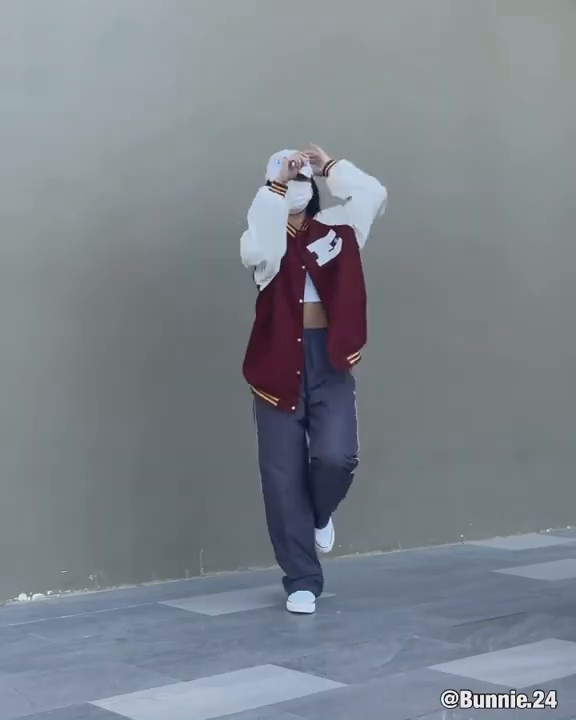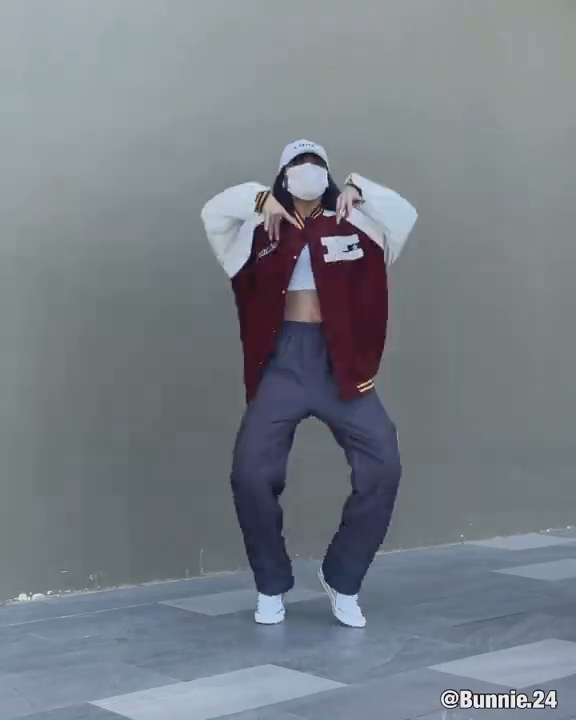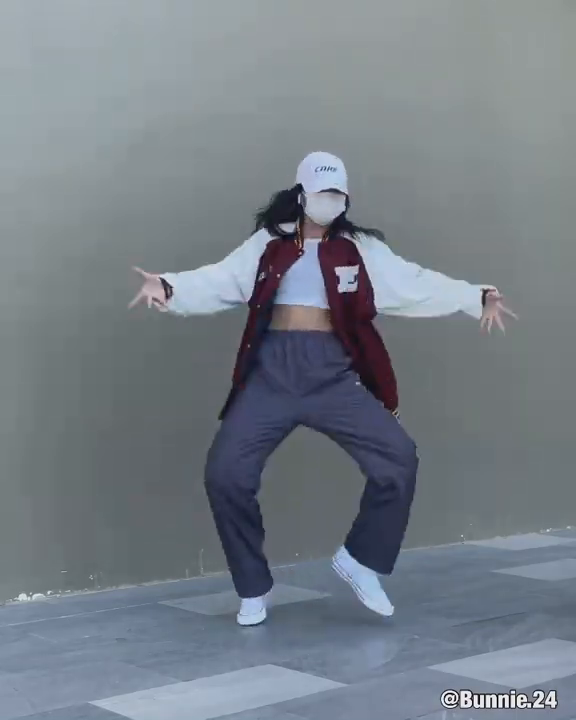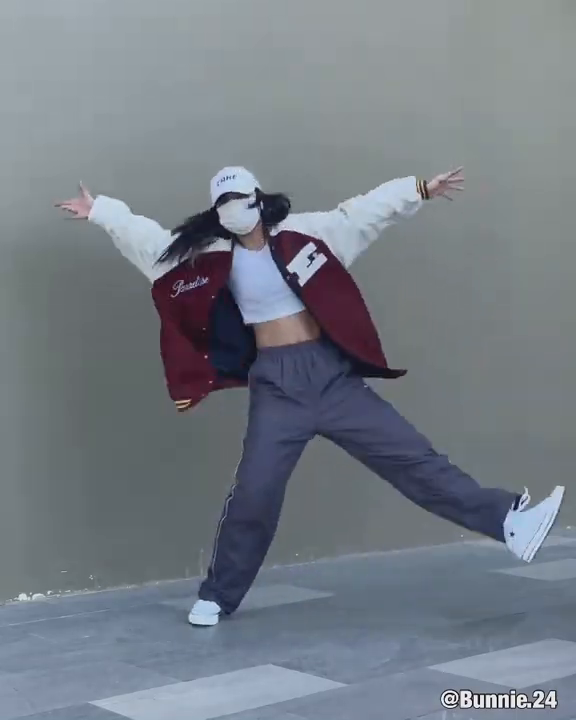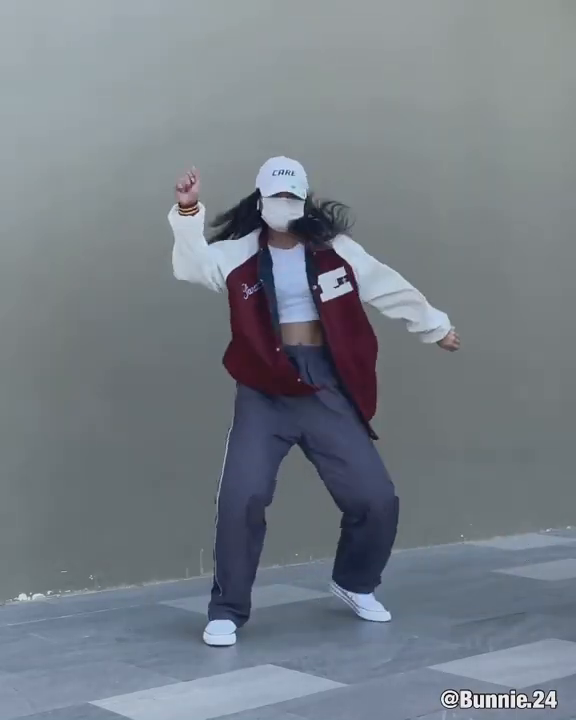
dt=1s
person 1, frame 1
left shoulder: (335, 226)
right shoulder: (269, 237)
left elbow: (372, 195)
right elbow: (257, 248)
left wrist: (330, 168)
right wrist: (274, 189)
left hip: (329, 358)
right hip: (280, 362)
left knee: (337, 457)
right knee: (284, 478)
left ankle: (319, 515)
right ankle: (302, 580)
person 1, frame 2
left shoulder: (348, 223)
right shoulder: (263, 225)
left elbow: (403, 216)
right elbow: (215, 213)
left wrist: (358, 192)
right wrist: (259, 199)
left hip: (337, 356)
right hip: (281, 359)
left knee: (382, 466)
right knee: (252, 473)
left ankle: (342, 581)
right ankle: (272, 587)
person 1, frame 3
left shoulder: (358, 247)
right shoulder: (267, 243)
left elbow: (412, 283)
right elbow: (220, 281)
left wrist: (476, 297)
right wrist: (168, 288)
left hip: (331, 371)
right hip: (277, 367)
left knee: (398, 458)
right knee: (226, 473)
left ankle: (360, 559)
right ankle: (253, 589)
person 1, frame 4
left shoulder: (302, 235)
right shoulder: (211, 257)
left elbow: (361, 211)
right elbow: (153, 241)
left wrist: (421, 189)
right wrist: (101, 211)
left hip: (332, 374)
right hip: (278, 385)
left knee: (409, 452)
right knee: (255, 494)
left ankle: (507, 521)
right ankle: (217, 594)
person 1, frame 5
left shoulder: (334, 249)
right shoulder: (240, 253)
left elbow: (391, 289)
right elbow: (190, 264)
left wrist: (435, 325)
right wrist: (187, 210)
left hip: (325, 390)
right hip: (263, 392)
left knee: (375, 498)
right knee: (243, 495)
left ankle: (354, 583)
right ankle: (226, 611)
